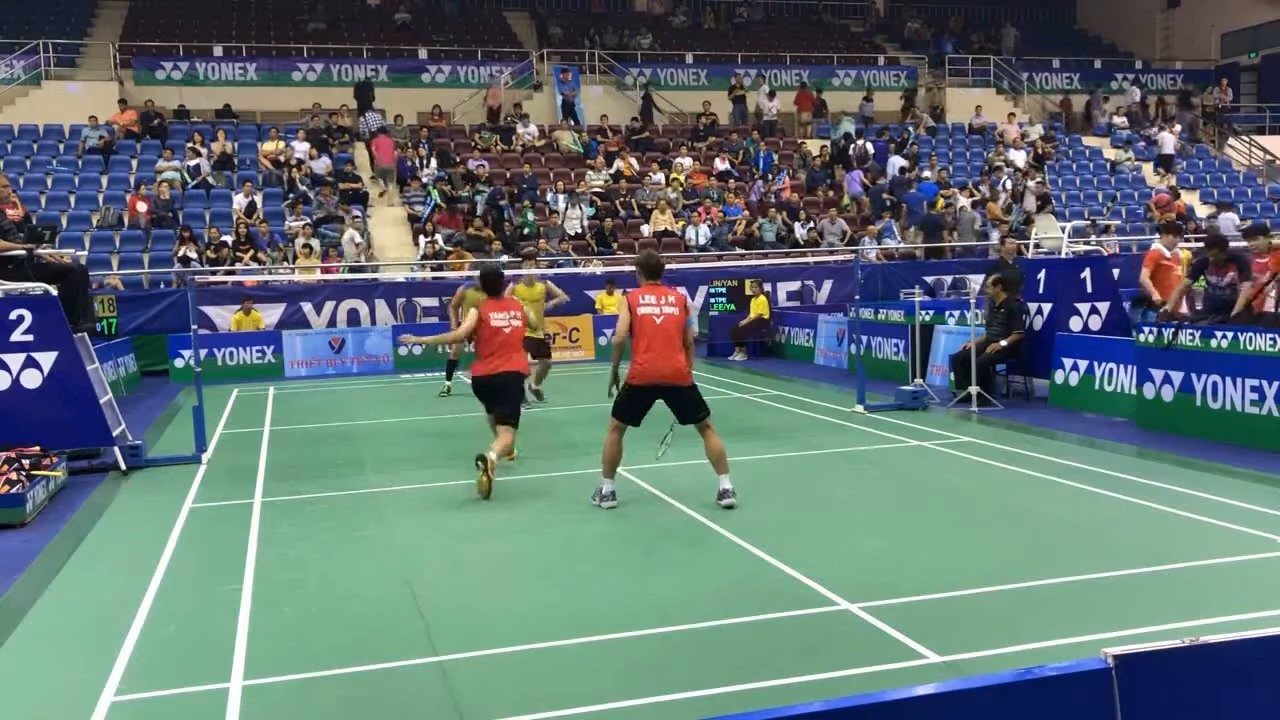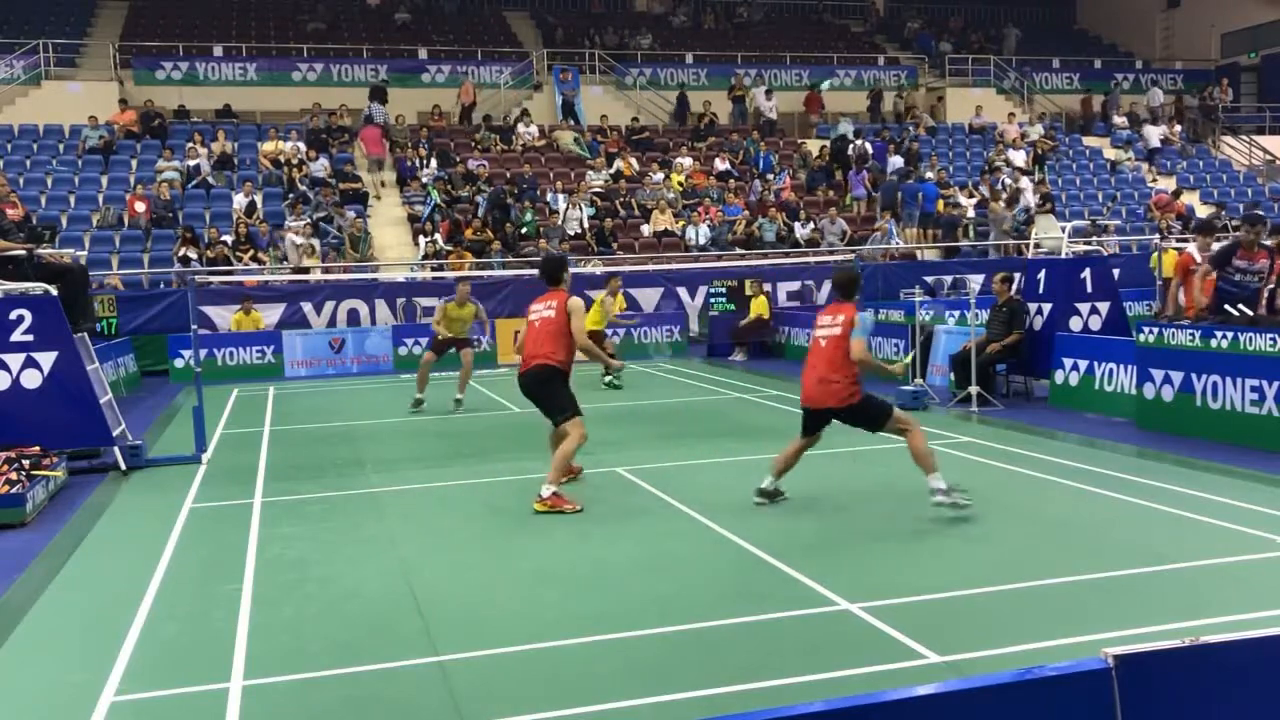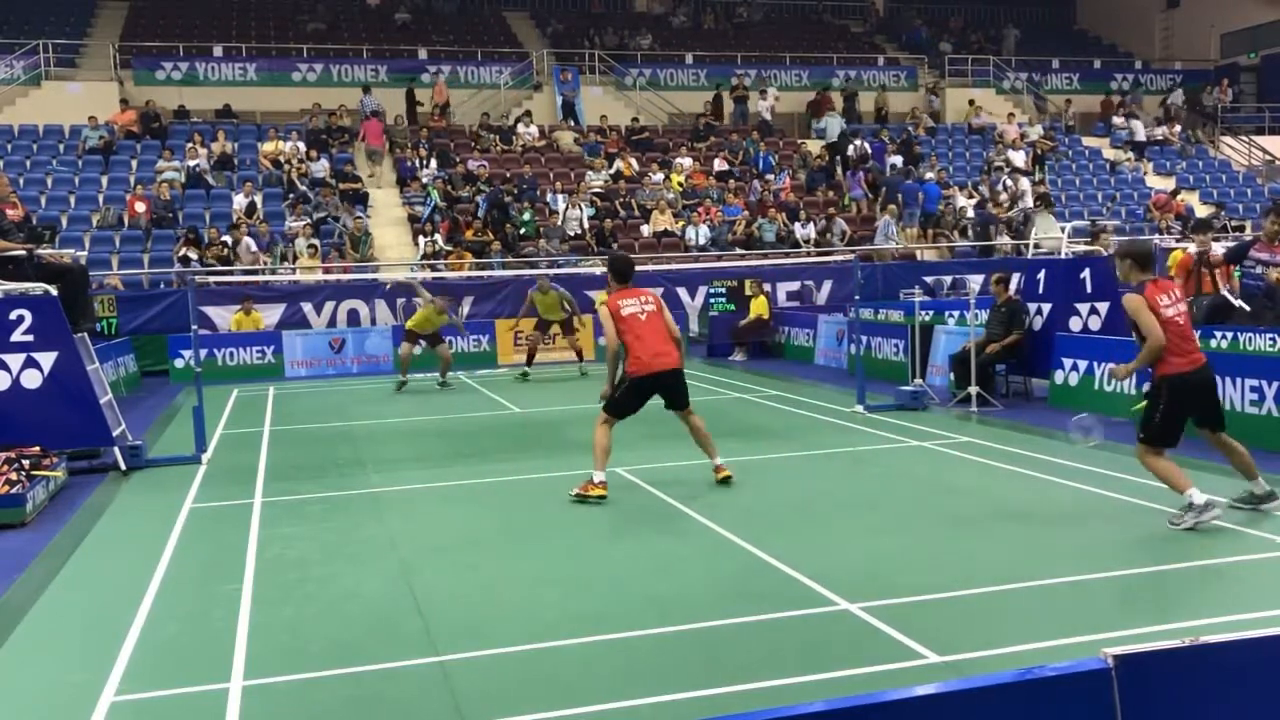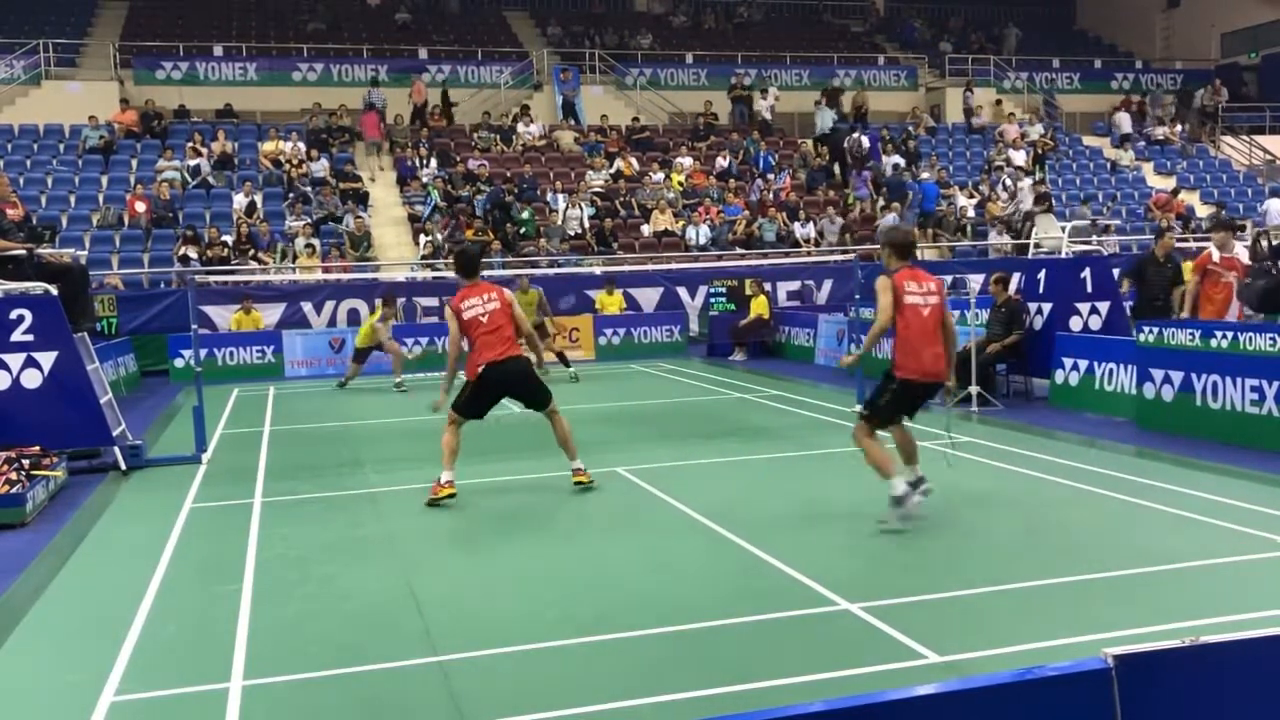
dt=1s
person 1, frame 1
left shoulder: (630, 299)
right shoulder: (680, 299)
left elbow: (620, 340)
right elbow: (689, 345)
left wrist: (614, 374)
right wrist: (684, 376)
left hip: (641, 376)
right hip: (679, 375)
left knee: (615, 428)
right knee: (707, 428)
left ankle: (607, 490)
right ankle: (726, 488)
person 1, frame 2
left shoulder: (822, 316)
right shoulder: (857, 316)
right elbow: (857, 355)
right wrist: (887, 368)
left hip: (811, 397)
right hip: (841, 396)
left knee: (806, 440)
right knee: (911, 428)
left ankle: (768, 486)
right ankle: (940, 489)
person 1, frame 3
left shoulder: (1133, 296)
right shoulder: (1170, 287)
left elbow: (1157, 341)
left wrist: (1131, 368)
left hip: (1173, 379)
right hip: (1201, 372)
left knee: (1148, 452)
right knee: (1219, 438)
left ankle: (1199, 502)
right ankle: (1261, 490)
person 1, frame 4
left shoulder: (888, 280)
right shoulder: (934, 282)
left elbow: (883, 323)
right elbow: (950, 331)
left wrist: (857, 355)
right wrist: (948, 375)
left hip: (908, 372)
right hip: (936, 371)
left knee: (863, 434)
right knee: (893, 422)
left ankle: (901, 490)
right ankle: (913, 480)
person 2, frame 1
left shoulder: (477, 311)
right shoulder: (518, 307)
left elbow: (458, 336)
right elbow: (534, 324)
left wrist: (419, 340)
left hip: (482, 377)
right hip: (512, 376)
left knee: (493, 408)
right knee: (506, 434)
left ankle: (503, 448)
right ankle: (491, 457)
person 2, frame 2
left shoulder: (533, 306)
right shoulder: (573, 302)
left elbow: (520, 348)
right elbow: (581, 343)
right wrist: (609, 363)
left hip: (527, 375)
right hip: (548, 373)
left knee: (562, 421)
right knee: (577, 433)
left ankle: (562, 468)
right ankle: (548, 495)
person 2, frame 3
left shoulder: (607, 306)
right shoulder: (653, 297)
left elbow: (613, 345)
right elbow: (676, 335)
left wrist: (609, 383)
left hip: (640, 371)
right hip: (671, 366)
left knee: (604, 422)
right knee: (688, 414)
left ankle: (597, 482)
right ankle: (718, 465)
person 2, frame 4
left shoulder: (454, 304)
right shoulder: (503, 293)
left elbow: (454, 349)
right elbow: (526, 330)
left wrist: (445, 389)
right wrist: (541, 356)
left hip: (484, 372)
right hip: (515, 364)
left knee: (453, 424)
right knee: (553, 413)
left ankle: (446, 482)
right ankle: (578, 470)
